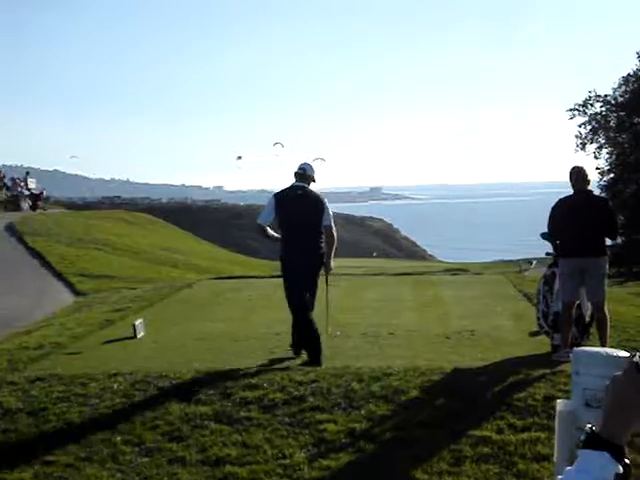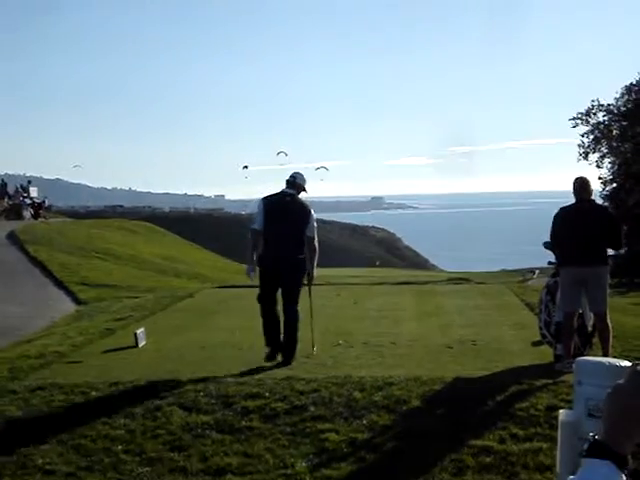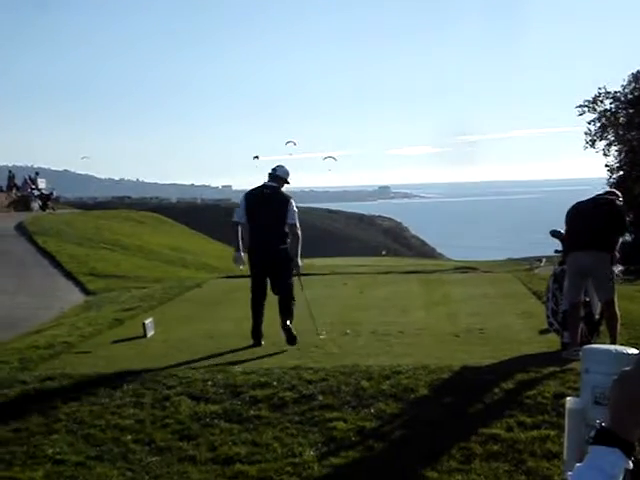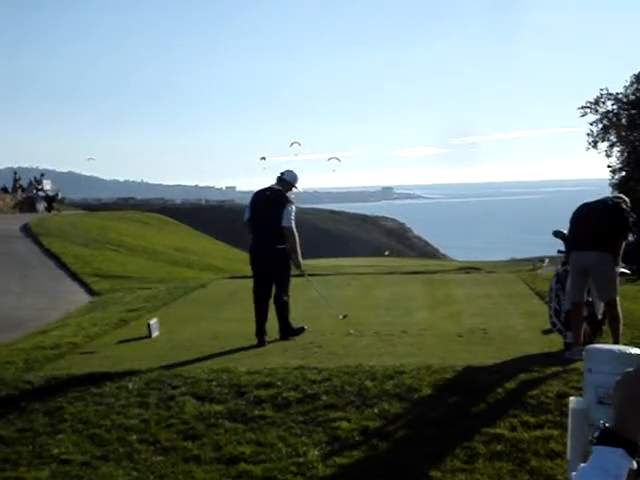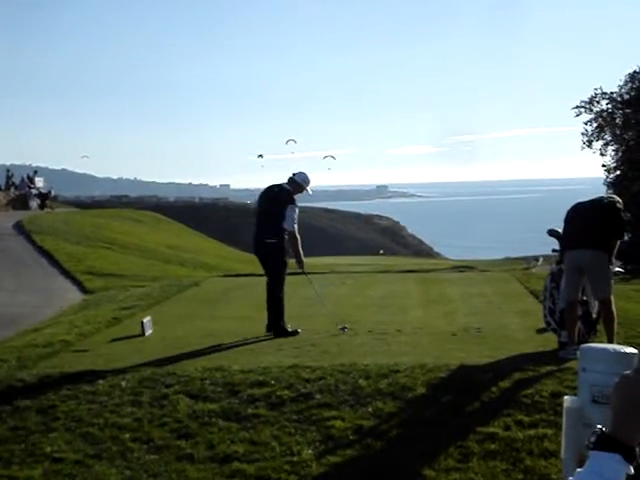
dt=0.5s
person 1, frame 1
left shoulder: (278, 198)
right shoulder: (319, 200)
left elbow: (262, 226)
right elbow: (330, 232)
left wrist: (278, 237)
right wrist: (329, 258)
left hip: (291, 257)
right hip: (315, 256)
left knee: (299, 305)
right knee: (306, 302)
left ankle: (314, 353)
right ankle: (299, 344)
person 1, frame 2
left shoulder: (266, 203)
right shoulder: (306, 209)
left elbow: (256, 233)
right elbow: (312, 242)
left wrist: (251, 261)
right wrist: (312, 269)
left hip: (270, 261)
right hip: (295, 263)
left knee: (267, 304)
right knee: (291, 307)
left ankle: (274, 345)
right ankle: (288, 354)
person 1, frame 3
left shoulder: (249, 196)
right shoulder: (286, 199)
left elbow: (237, 225)
right elbow: (295, 230)
left wrist: (238, 251)
right wrist: (297, 257)
left hip: (257, 252)
right hip: (281, 252)
left knee: (258, 295)
right knee: (285, 292)
left ankle: (257, 337)
right ankle: (287, 323)
person 1, frame 4
left shoulder: (256, 196)
right shoulder: (286, 202)
left elbow: (248, 222)
right elbow: (290, 231)
right wrist: (297, 256)
left hip: (257, 250)
right hip: (278, 251)
left knee: (260, 293)
right knee: (281, 291)
left ankle: (261, 333)
right ankle: (285, 329)
person 1, frame 5
left shoulder: (268, 191)
right shoulder: (289, 202)
left elbow: (259, 214)
right elbow: (292, 234)
right wrist: (299, 257)
left hip: (259, 243)
right hip: (274, 246)
left knee: (273, 282)
right knee: (276, 286)
left ankle: (272, 323)
right ankle: (278, 327)
person 2, frame 1
left shoulder: (561, 205)
right shoulder: (602, 204)
left elbow: (553, 233)
right elbow: (613, 233)
left hip: (569, 258)
right hip: (596, 257)
left knee: (567, 305)
right knee: (599, 306)
left ankle: (565, 349)
right ankle: (604, 349)
person 2, frame 2
left shoulder: (563, 214)
right shoulder: (605, 213)
left elbow: (554, 243)
right elbow: (617, 243)
left hip: (570, 268)
right hip: (597, 267)
left knee: (569, 315)
right knee: (601, 315)
left ankle: (567, 359)
right ankle: (607, 359)
person 2, frame 3
left shoulder: (576, 207)
right shoulder: (614, 205)
right elbow: (618, 232)
right wrist: (612, 252)
left hip: (574, 256)
right hip: (600, 255)
left knee: (574, 303)
right knee: (609, 302)
left ankle: (574, 347)
person 2, frame 4
left shoulder: (583, 208)
right shoulder: (620, 208)
left elbow: (572, 234)
right elbow: (621, 236)
right wrist: (616, 259)
left hip: (576, 255)
right hip: (602, 255)
left knee: (576, 303)
right knee: (611, 302)
left ankle: (577, 347)
right ankle: (617, 346)
person 2, frame 5
left shoulder: (576, 208)
right shoulder: (613, 205)
right elbow: (617, 234)
right wrist: (610, 256)
left hip: (571, 253)
right hip: (596, 254)
left knee: (571, 302)
right knee: (605, 301)
left ankle: (572, 346)
